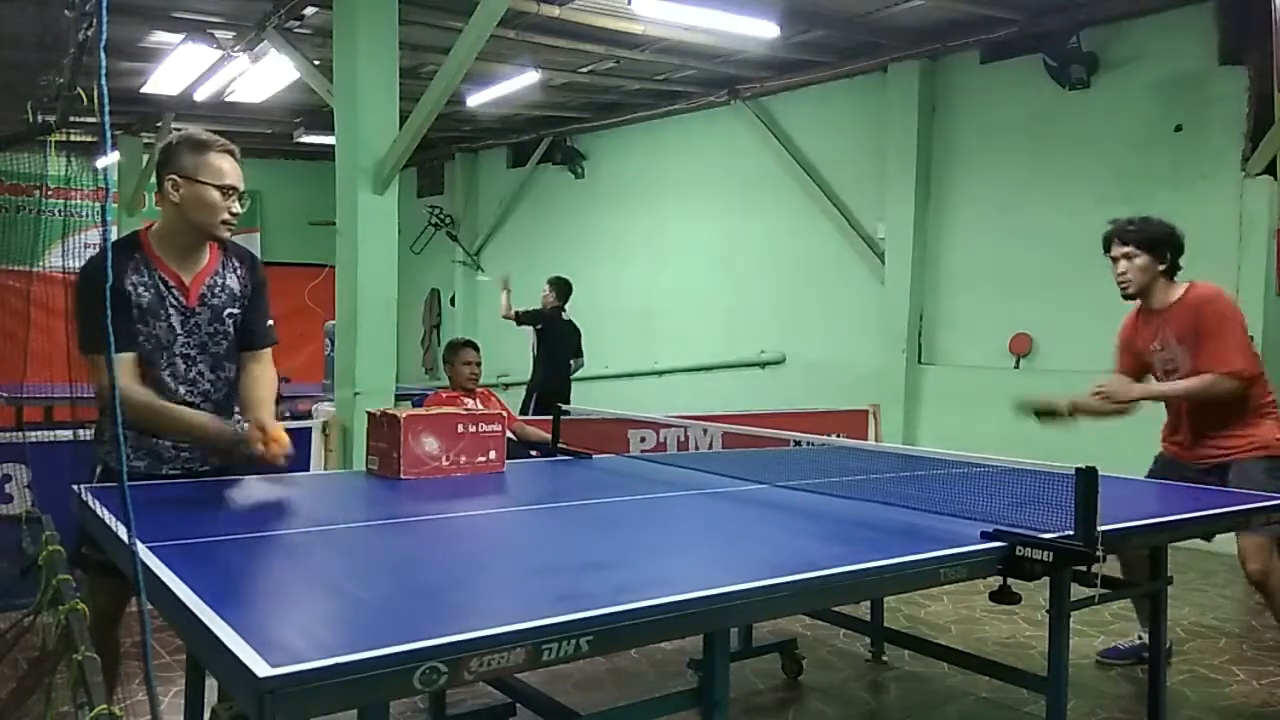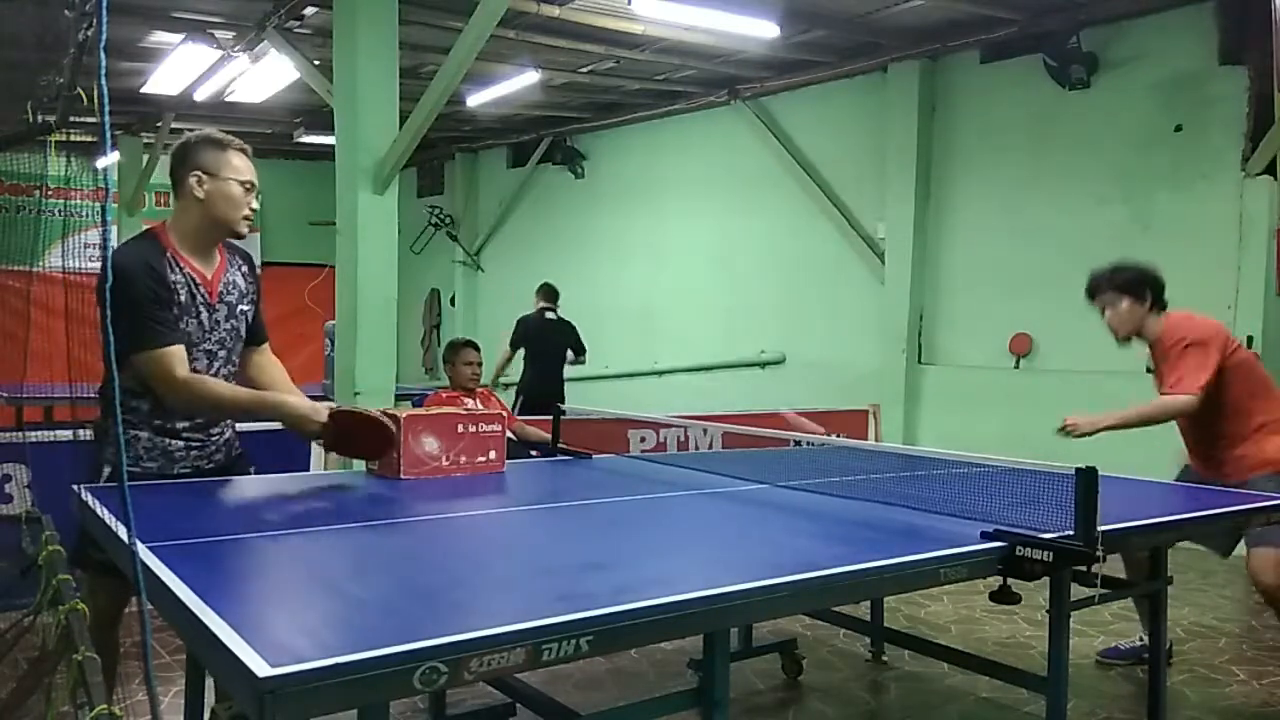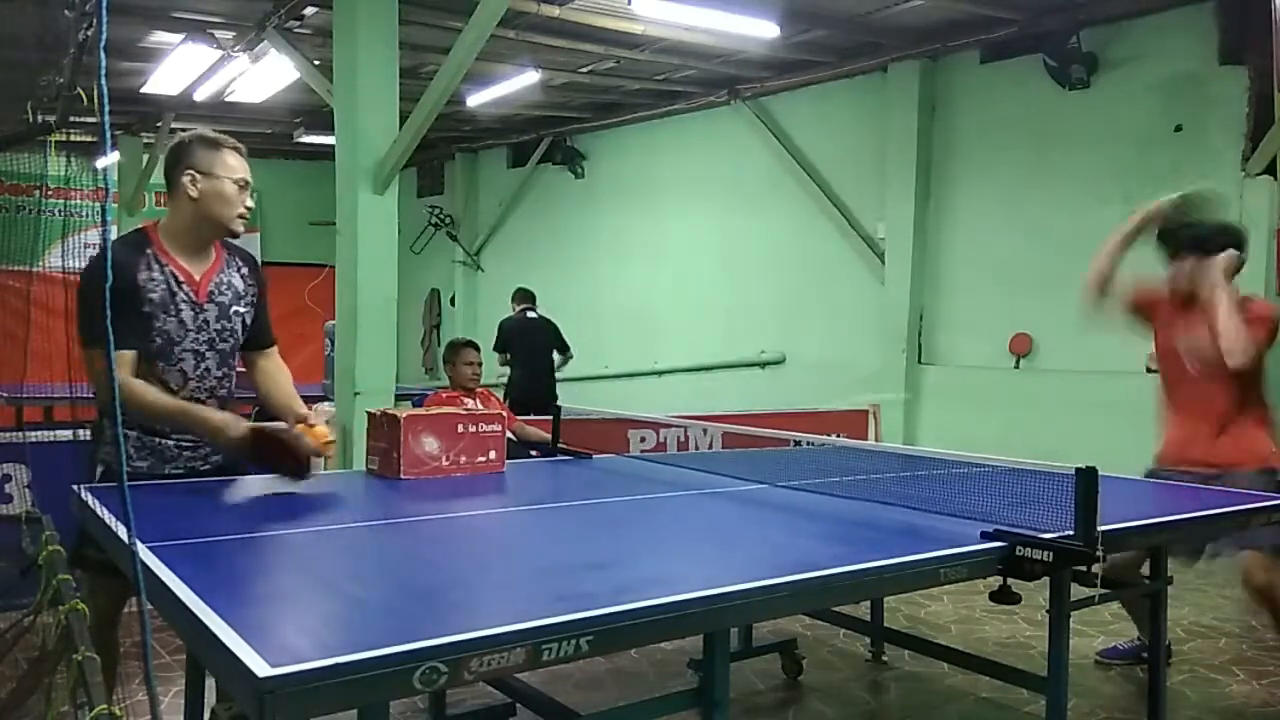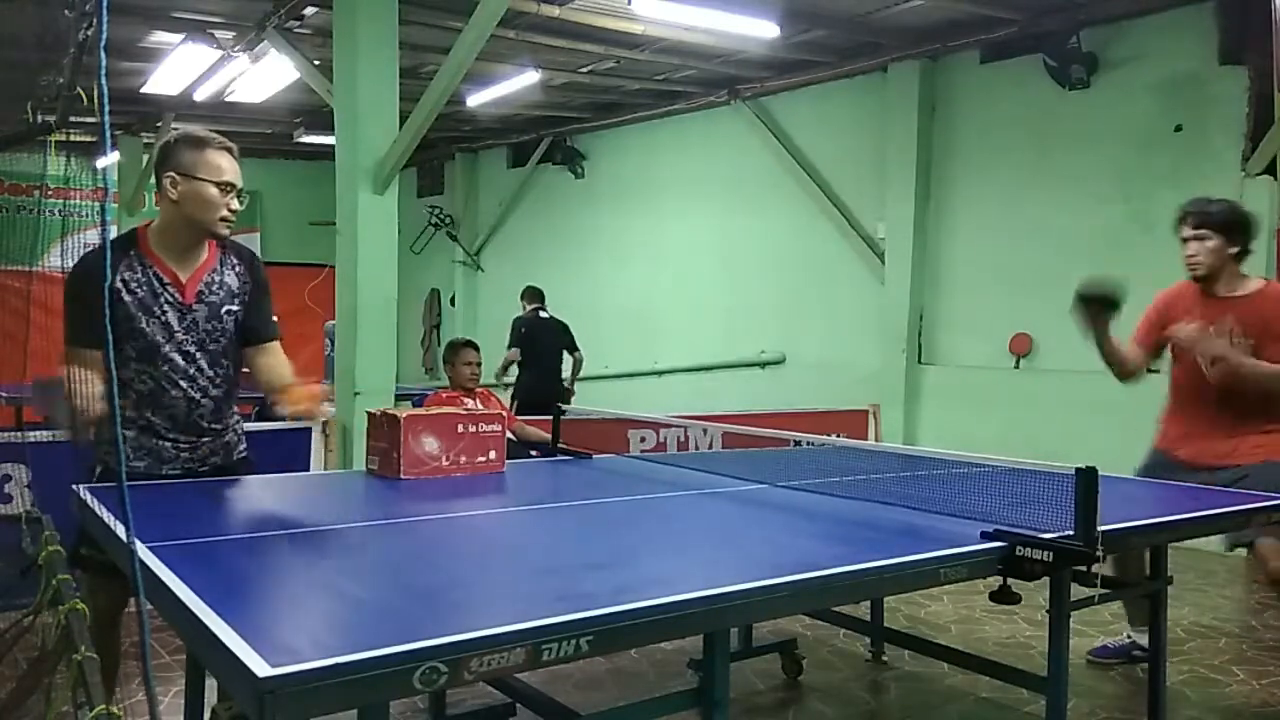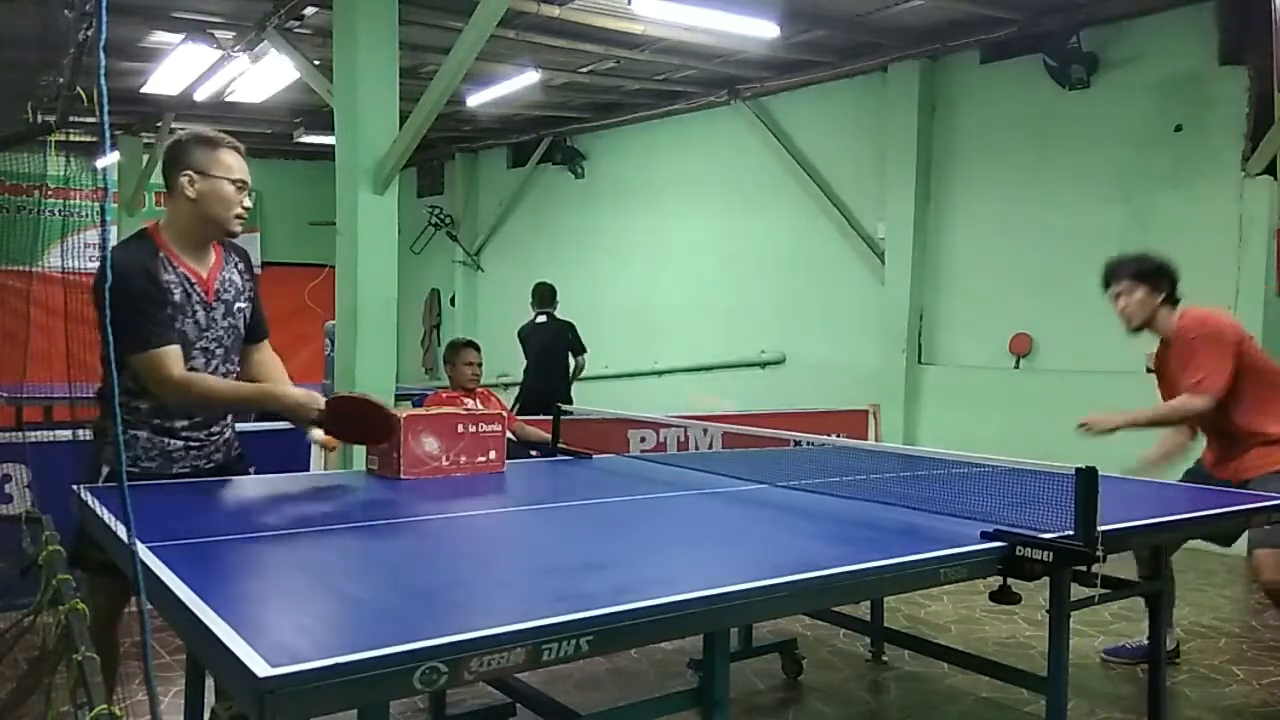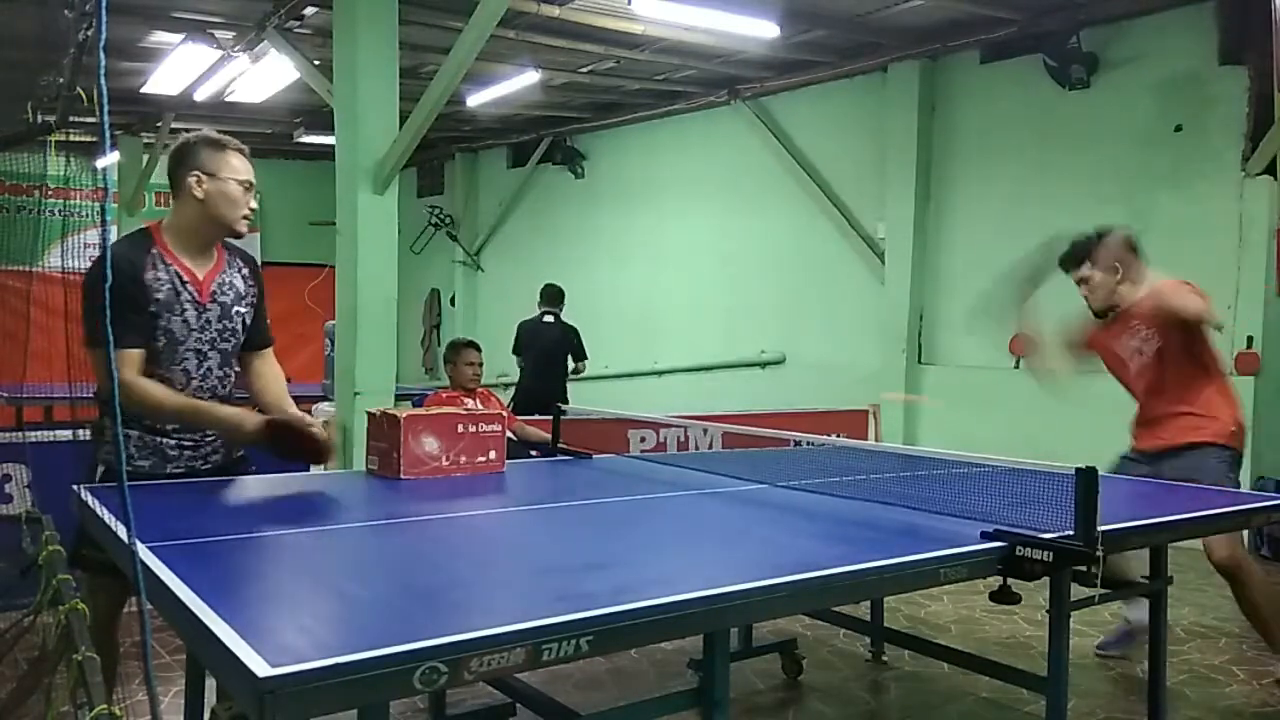
dt=0.4s
person 1, frame 1
left shoulder: (245, 268)
right shoulder: (109, 273)
left elbow: (257, 360)
right elbow: (118, 386)
left wrist: (262, 425)
right wrist: (198, 426)
left hip: (224, 466)
right hip: (135, 469)
right knee: (103, 608)
person 1, frame 2
left shoulder: (242, 267)
right shoulder: (135, 267)
right elbow: (175, 383)
left wrist: (305, 407)
right wrist: (281, 408)
left hip: (220, 460)
right hip: (140, 467)
right knee: (103, 606)
person 1, frame 3
left shoulder: (245, 270)
right shoulder: (118, 267)
left elbow: (263, 359)
right elbow: (114, 382)
left wrist: (300, 417)
right wrist: (207, 421)
left hip: (220, 465)
right hip: (135, 468)
right knee: (103, 605)
person 1, frame 4
left shoulder: (244, 267)
right shoulder: (102, 270)
left elbow: (263, 353)
right elbow: (86, 368)
left wrist: (290, 389)
right wrist: (87, 398)
left hip: (223, 463)
right hip: (135, 469)
right knee: (104, 606)
person 1, frame 5
left shoulder: (239, 264)
right shoulder: (131, 268)
left elbow: (256, 350)
right elbow: (170, 382)
left wrist: (303, 406)
right wrist: (277, 398)
left hip: (219, 459)
right hip: (139, 467)
right knee: (104, 605)
person 1, frame 6
left shoulder: (245, 271)
right shoulder: (124, 267)
left elbow: (259, 360)
right elbow: (121, 383)
left wrist: (293, 419)
right wrist: (221, 418)
left hip: (220, 462)
right hip: (136, 467)
right knee: (104, 605)
person 2, frame 1
left shoulder: (1209, 303)
right shoulder: (1134, 326)
left elbow: (1230, 382)
right elbow: (1119, 401)
left wrist: (1142, 390)
right wrist: (1071, 406)
right hip: (1184, 452)
right ankle: (1150, 637)
person 2, frame 2
left shoulder: (1187, 332)
right shoulder: (1160, 351)
left elbow: (1184, 402)
left wrist: (1101, 422)
right hip: (1211, 466)
right ankle: (1152, 639)
person 2, frame 3
right shoulder: (1165, 305)
left elbow: (1238, 358)
right elbow: (1094, 291)
left wrist: (1219, 285)
right wrist: (1134, 226)
left hip: (1241, 467)
right hip: (1177, 467)
right knee: (1115, 562)
right ankle: (1150, 641)
person 2, frame 4
right shoulder: (1174, 301)
right elbow: (1128, 370)
left wrist: (1220, 351)
right wrist: (1100, 333)
right hip: (1180, 452)
right ankle: (1140, 637)
person 2, frame 5
left shoulder: (1207, 328)
right shoulder: (1164, 356)
left elbow: (1201, 405)
right elbow: (1182, 430)
left wrist: (1120, 420)
right wrist: (1139, 474)
right hip: (1220, 462)
right ankle: (1162, 639)
person 2, frame 6
left shoulder: (1163, 295)
right shoulder: (1103, 328)
left elbow: (1208, 319)
left wrist: (1147, 282)
right wrist: (1026, 324)
left hip: (1205, 438)
right hip: (1151, 444)
left knee: (1225, 553)
right ankle: (1141, 612)
